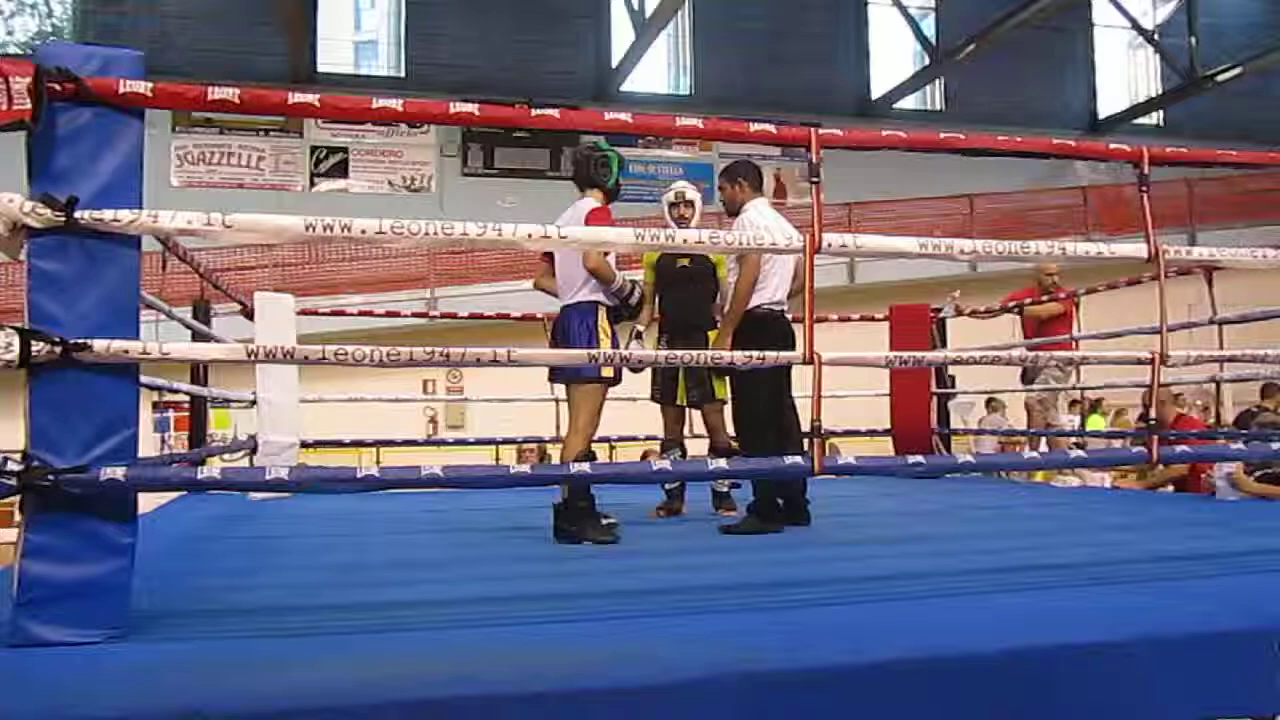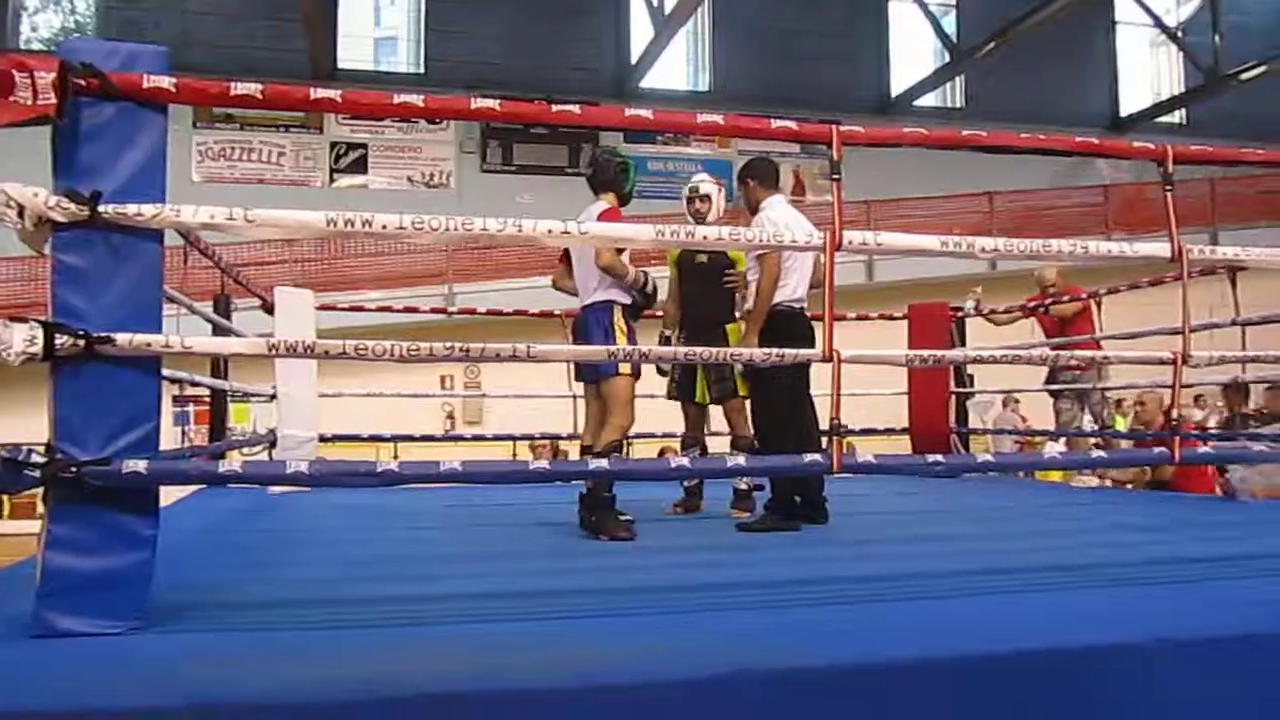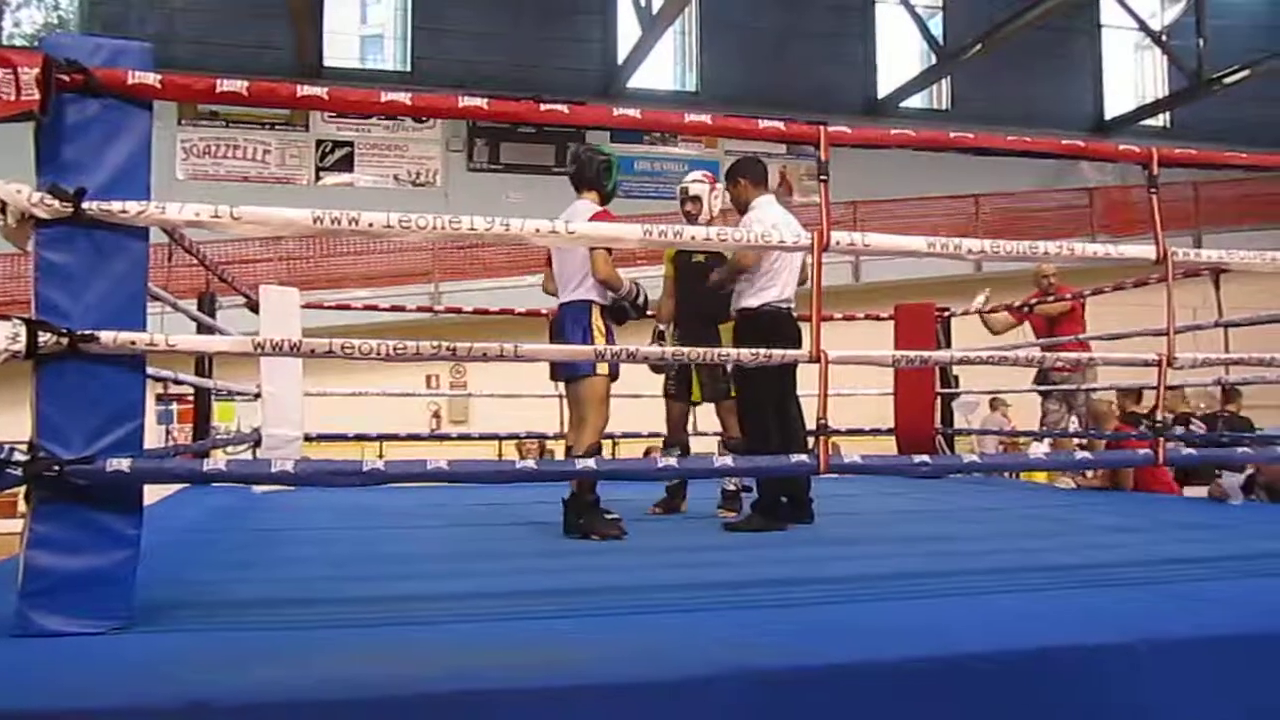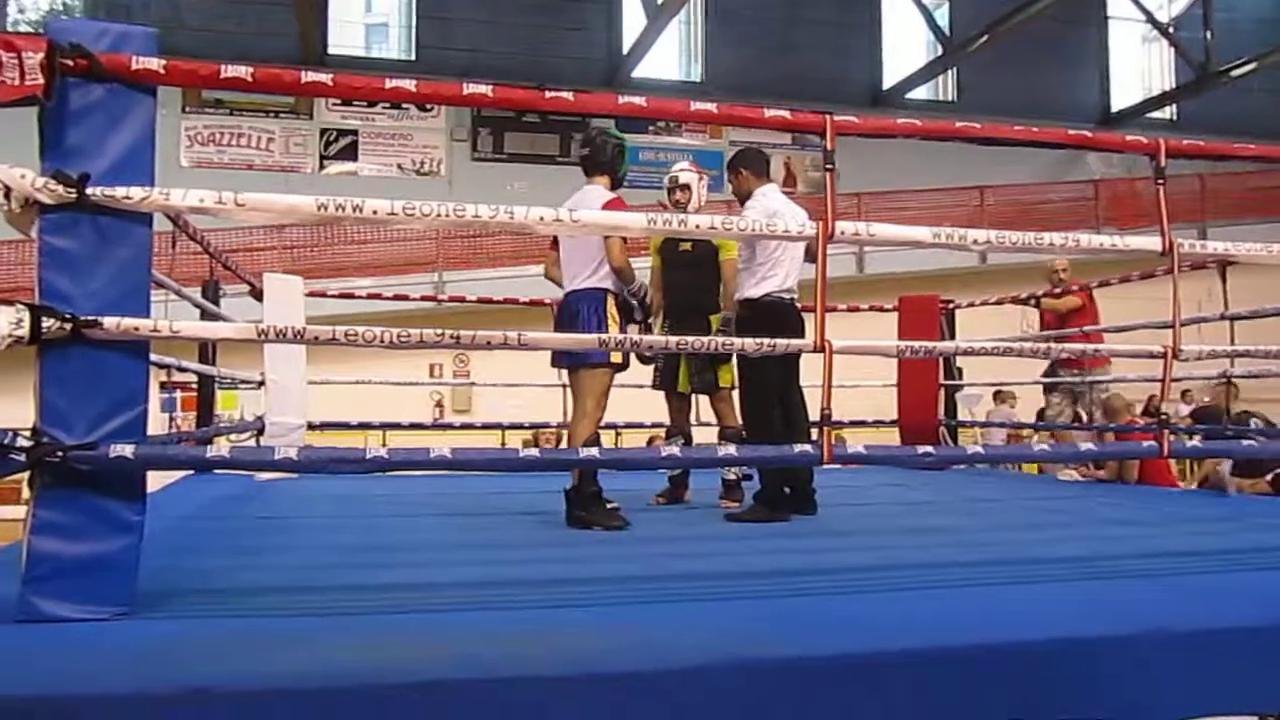
dt=0.7s
person 1, frame 1
left shoulder: (564, 218)
right shoulder: (597, 211)
left elbow: (542, 279)
right elbow: (593, 261)
right wrist: (624, 287)
left hip: (569, 318)
right hip: (590, 319)
left knee: (580, 423)
right knee: (584, 425)
left ankle: (579, 509)
right ankle: (571, 515)
person 1, frame 2
left shoulder: (581, 220)
right shoulder: (609, 213)
left elbow: (560, 279)
right elbow: (605, 259)
right wrist: (638, 279)
left hip: (588, 318)
right hip: (609, 317)
left knee: (596, 420)
right knee: (620, 419)
left ankle: (593, 504)
right ankle: (597, 504)
person 1, frame 3
left shoulder: (563, 220)
right shoulder: (598, 216)
left elbow: (549, 283)
right elbow: (602, 272)
right wrist: (629, 292)
left hip: (565, 317)
right hip: (588, 318)
left knee: (579, 421)
right knee: (594, 420)
left ankle: (581, 505)
right ankle: (582, 509)
person 1, frame 4
left shoulder: (569, 206)
right shoulder: (611, 202)
left elbow: (552, 268)
right elbow: (617, 260)
right wrist: (637, 291)
left hip: (572, 305)
right hip: (599, 305)
left knee: (582, 410)
right knee: (591, 411)
left ankle: (583, 495)
right ankle: (583, 501)
person 2, frame 1
left shoulder: (749, 219)
right shoulder: (783, 223)
left elbow: (748, 276)
right elbow: (797, 281)
left wrist: (725, 332)
left hip: (755, 325)
right hip: (778, 324)
left knee: (755, 420)
right knee: (780, 416)
left ankle: (766, 510)
right ankle: (794, 505)
person 2, frame 2
left shoulder: (768, 216)
right shoulder: (801, 220)
left elbow: (771, 273)
left wrist: (752, 332)
left hip: (775, 324)
right hip: (798, 321)
left knee: (773, 418)
right knee: (799, 414)
left ankle: (783, 508)
right ankle: (811, 503)
person 2, frame 3
left shoulder: (758, 216)
right shoulder: (789, 220)
left elbow: (744, 260)
left wrist: (720, 278)
left hip: (758, 323)
right hip: (784, 321)
left knee: (759, 416)
right knee: (785, 412)
left ankle: (769, 508)
right ankle: (797, 502)
person 2, frame 4
left shoulder: (761, 203)
right shoulder: (794, 209)
left hip: (761, 312)
right hip: (786, 311)
left knee: (761, 407)
right knee: (788, 401)
left ankle: (772, 499)
right ankle: (801, 493)
person 3, frame 1
left shoulder: (716, 250)
right shoulder: (656, 254)
right elbow: (648, 299)
right wrist: (638, 334)
left hip: (704, 341)
right hip: (669, 343)
left knee: (714, 419)
right knee: (672, 424)
left ankle: (722, 493)
right ankle: (674, 495)
person 3, frame 2
left shoulder: (736, 244)
right shoulder: (679, 248)
right wrist: (666, 339)
left hip: (724, 335)
right hip: (689, 338)
left knee: (736, 414)
right knee: (693, 421)
left ankle: (743, 493)
right ankle: (692, 493)
person 3, frame 3
right shoulder: (675, 246)
right wrist: (659, 335)
left hip: (718, 336)
right hip: (683, 336)
left knee: (727, 414)
right knee: (675, 419)
left ankle: (731, 494)
right ankle: (675, 493)
person 3, frame 4
left shoulder: (719, 232)
right shoulder: (661, 238)
left elbow: (731, 284)
left wrist: (727, 325)
left hip: (707, 326)
right hip: (673, 329)
left knee: (722, 403)
right knee: (677, 408)
left ankle: (732, 484)
right ankle: (677, 483)
person 4, frame 1
left shoulder: (1064, 296)
right shoulder: (1023, 296)
left elbow: (1043, 312)
left wrist: (1018, 308)
left hip: (1056, 361)
right hip: (1033, 363)
left knee: (1033, 400)
right knee: (1051, 422)
person 4, frame 2
left shoulder: (1078, 294)
right shoulder: (1037, 301)
left elbow: (1066, 311)
right elbow: (1003, 319)
left wrist: (1041, 308)
right wrist: (980, 308)
left hip: (1090, 367)
right hip: (1063, 371)
left knee: (1104, 422)
right knee: (1070, 426)
person 4, frame 3
left shoulder: (1070, 295)
right shoulder: (1030, 302)
left elbow: (1052, 310)
right elbow: (996, 328)
left wrist: (1023, 307)
right wrist: (983, 312)
left hip: (1080, 370)
right hip: (1052, 372)
left knee: (1090, 423)
right knee: (1055, 425)
person 4, frame 4
left shoulder: (1081, 291)
right shoulder: (1045, 301)
left elbow: (1062, 306)
left wrist: (1031, 301)
left hip: (1092, 367)
right hip: (1064, 368)
right knee: (1055, 419)
